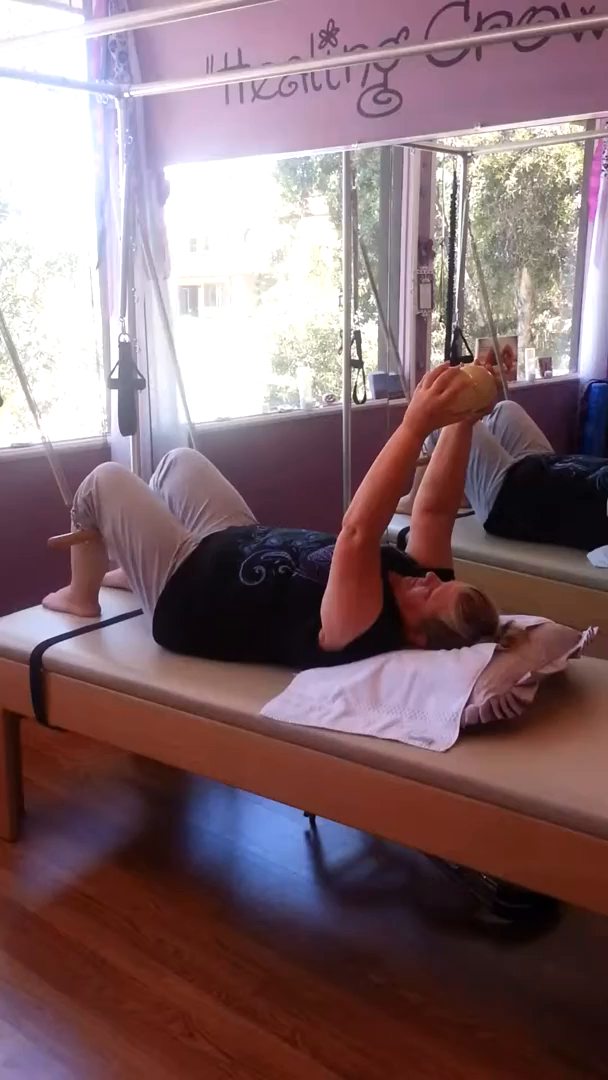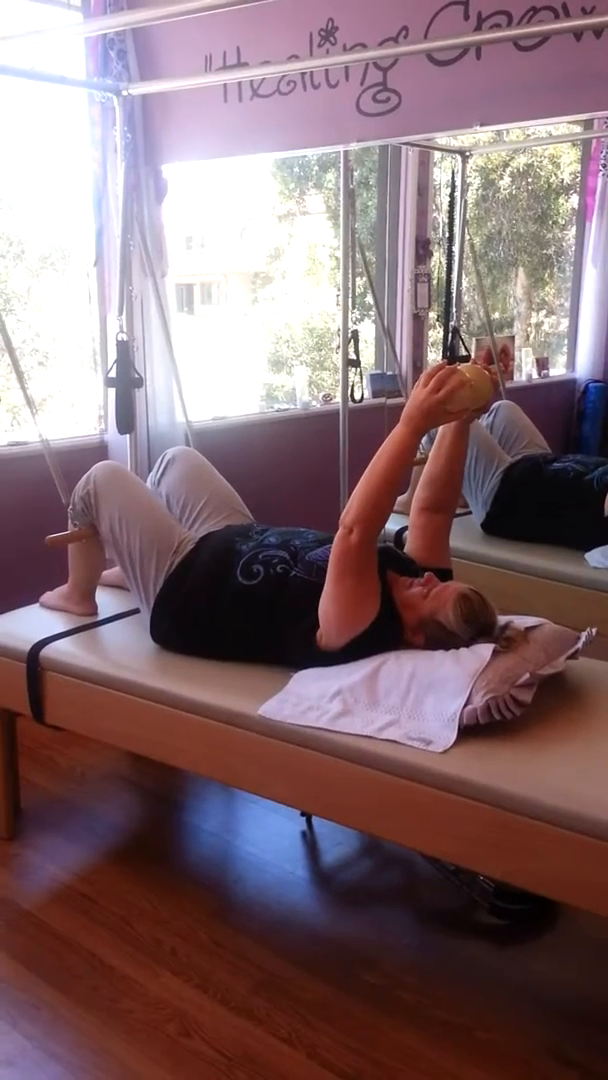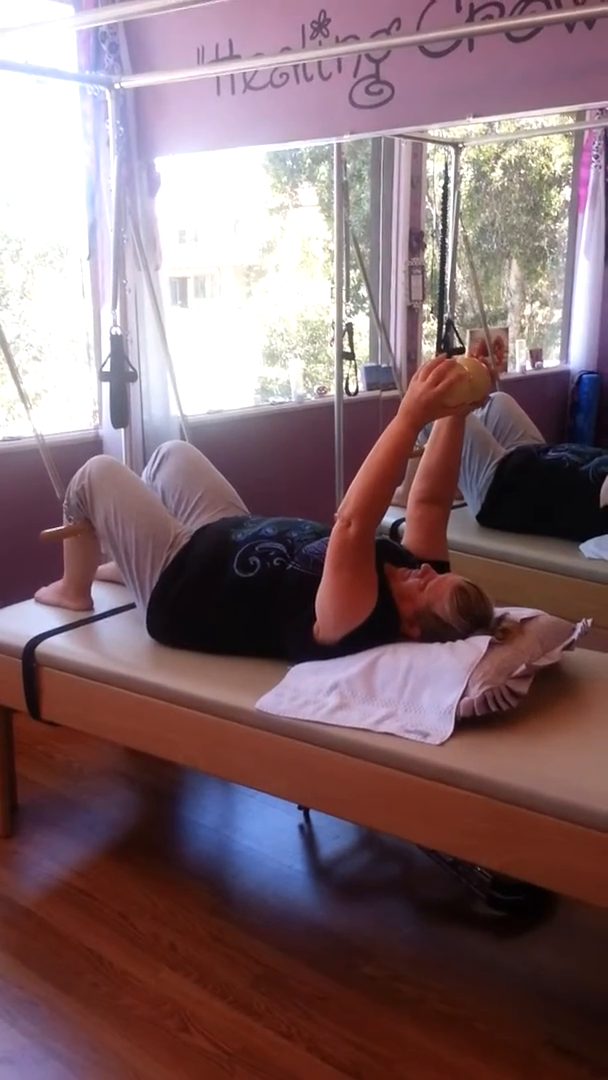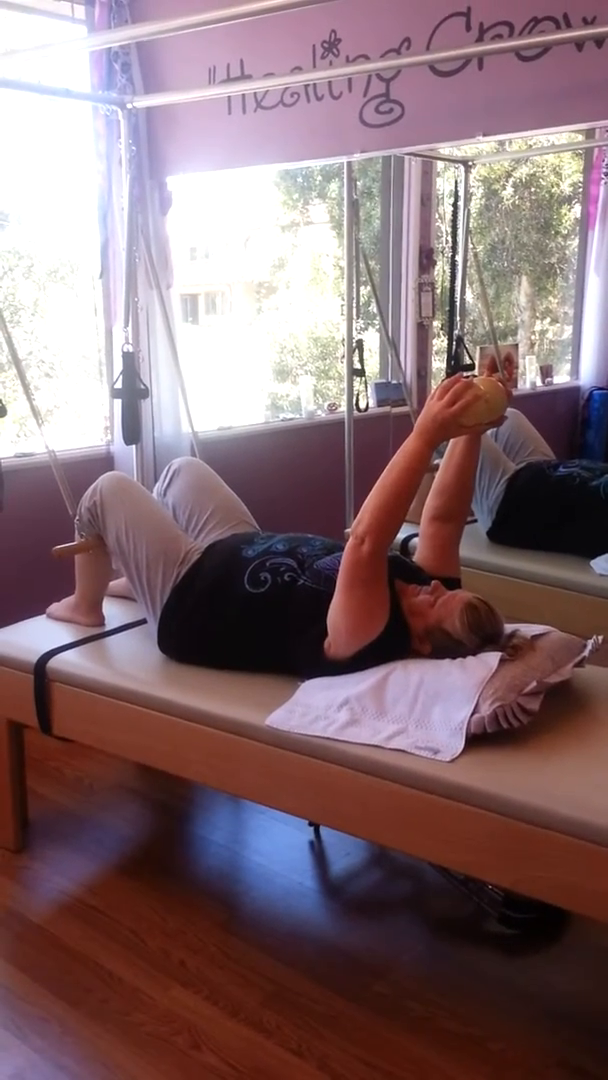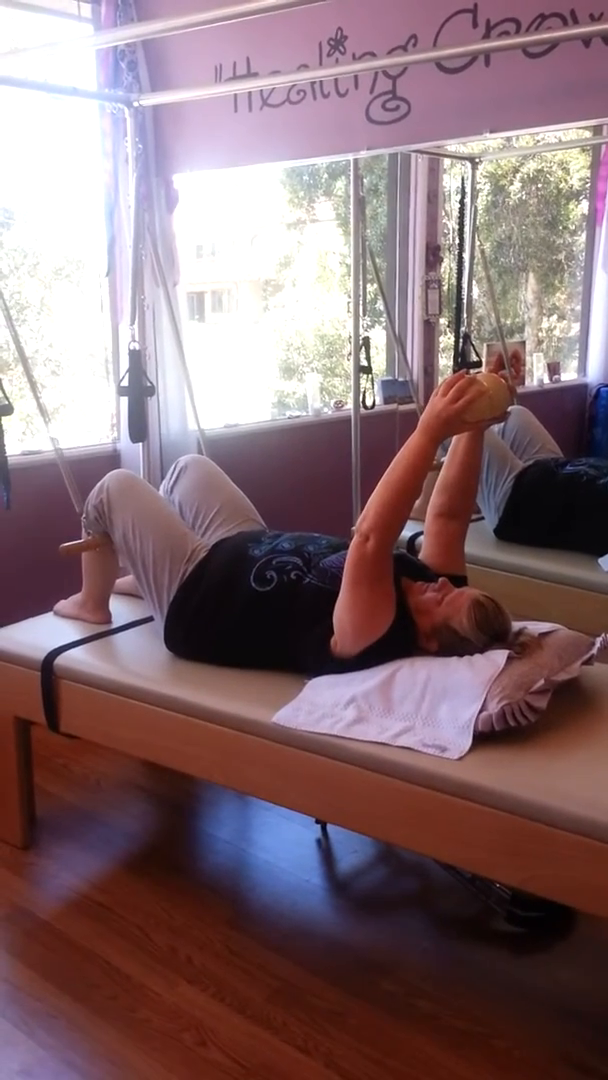
dt=1s
person 1, frame 1
left shoulder: (363, 630)
right shoulder: (421, 579)
left elbow: (359, 531)
right elbow: (435, 508)
left wrist: (415, 425)
right wrist: (461, 421)
left hip: (186, 592)
left knee: (105, 480)
right knee: (182, 460)
left ankle: (80, 595)
right ankle: (132, 568)
person 1, frame 2
left shoulder: (362, 631)
right shoulder: (429, 589)
left elbow: (354, 530)
right elbow: (432, 508)
left wrist: (412, 424)
right wrist: (459, 420)
left hip: (183, 590)
left knee: (103, 478)
right knee: (179, 459)
left ankle: (77, 594)
right ankle: (131, 567)
person 1, frame 3
left shoulder: (358, 624)
right shoulder: (418, 574)
left elbow: (353, 523)
right elbow: (430, 499)
left wrist: (409, 418)
right wrist: (454, 412)
left hip: (179, 587)
left knee: (97, 473)
right knee: (174, 454)
left ankle: (72, 590)
right ankle: (125, 560)
person 1, frame 4
left shoulder: (370, 640)
right shoulder: (434, 593)
left elbow: (367, 540)
right elbow: (443, 518)
left wrist: (426, 436)
right wrist: (471, 431)
left hip: (190, 600)
left knee: (109, 489)
right knee: (185, 470)
left ankle: (84, 605)
right ankle: (135, 578)
person 1, frame 5
left shoulder: (376, 638)
right shoulder: (434, 587)
left elbow: (371, 537)
right elbow: (449, 513)
left wrist: (430, 432)
right wrist: (472, 426)
left hip: (196, 597)
left knee: (115, 487)
right knee: (192, 467)
left ankle: (91, 603)
right ankle: (142, 573)
